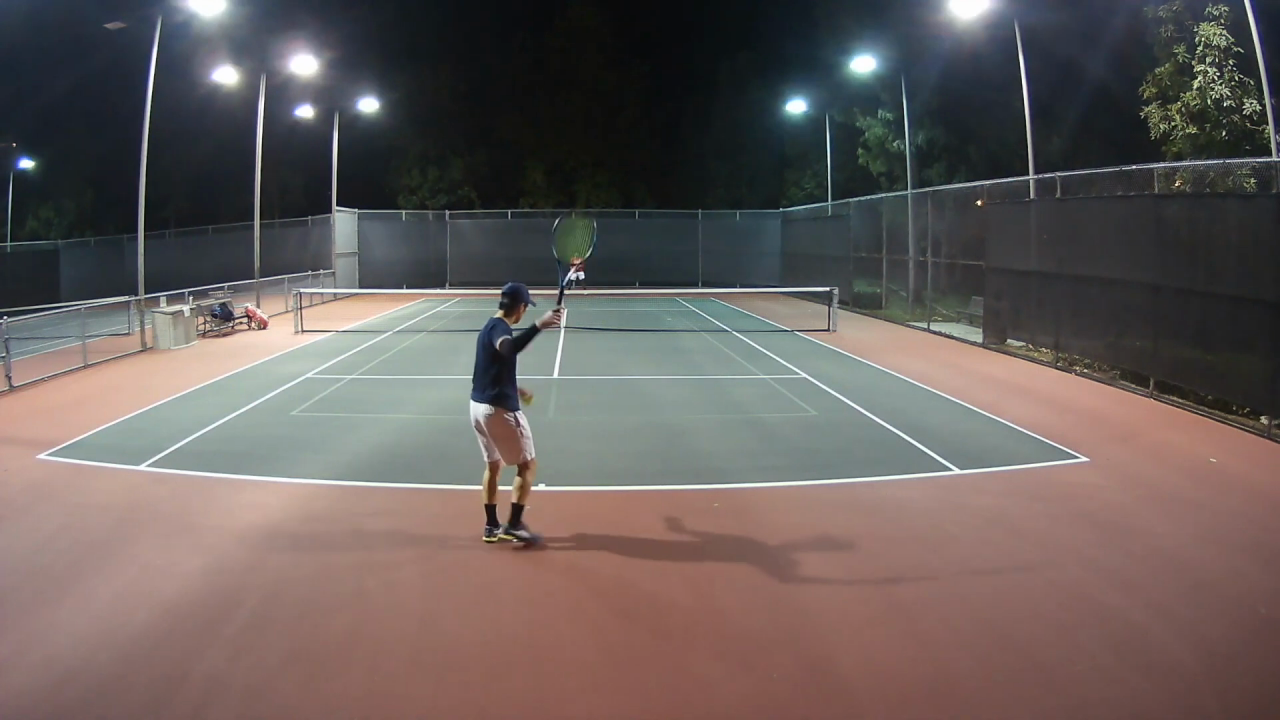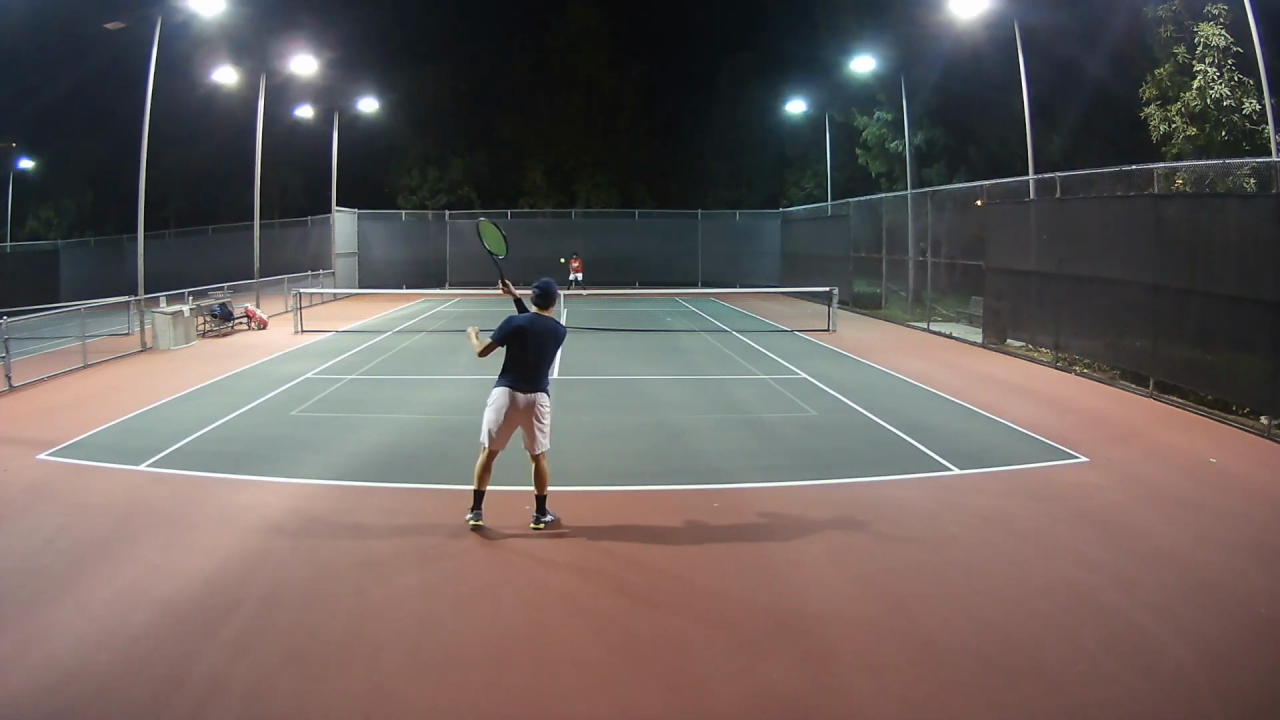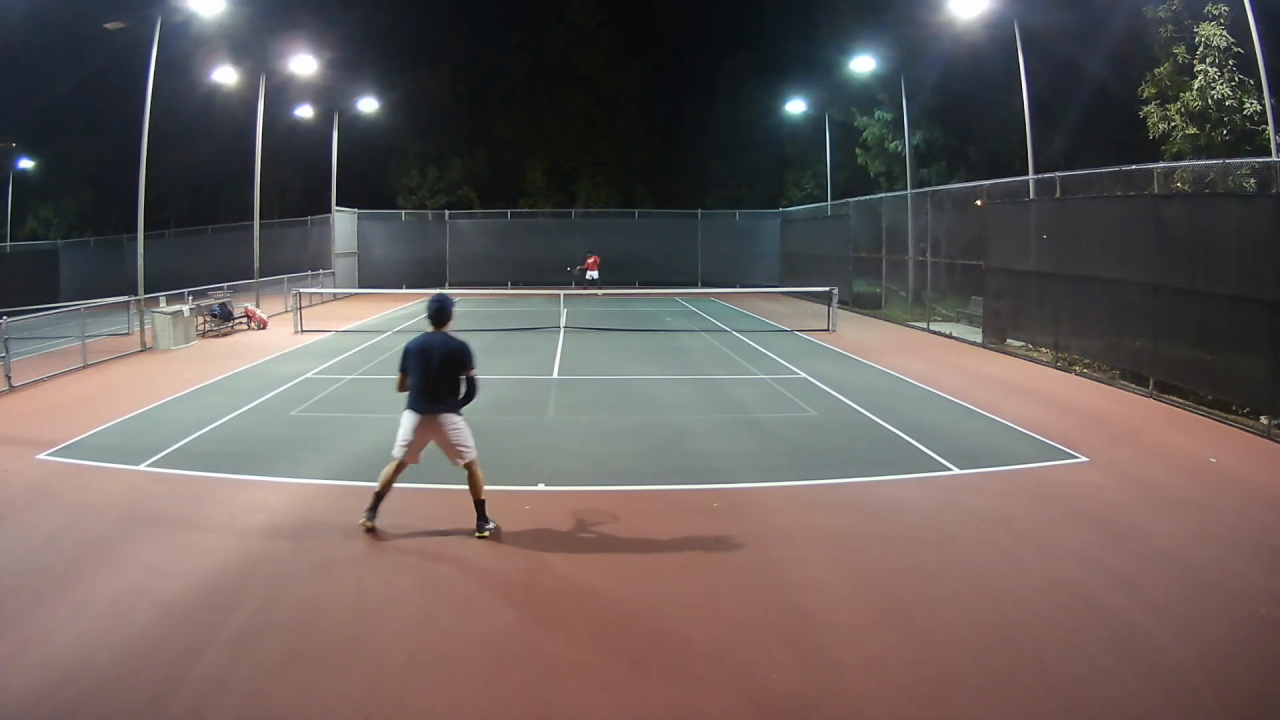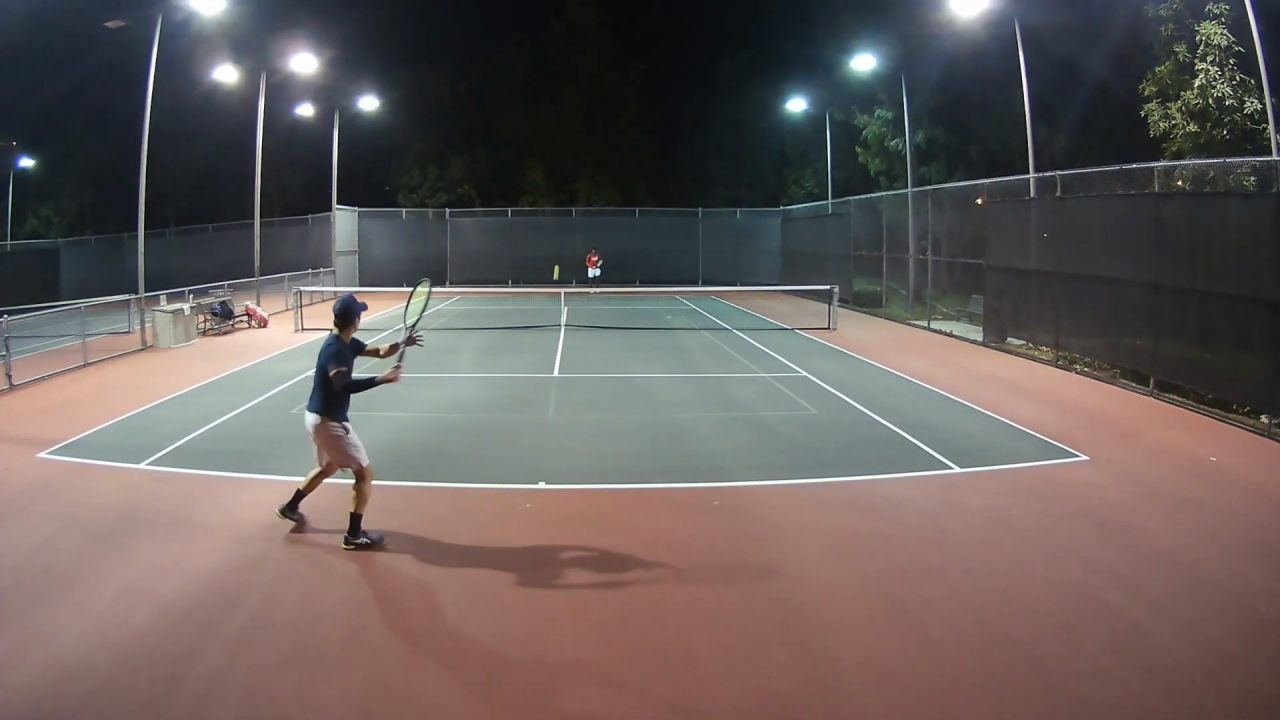
dt=1s
person 1, frame 1
left shoulder: (491, 328)
right shoulder: (498, 327)
right elbow: (509, 348)
left wrist: (514, 388)
right wrist: (539, 326)
left hip: (478, 406)
right hip: (500, 410)
left knee: (493, 466)
right knee: (527, 465)
left ankle: (492, 526)
right ankle: (514, 525)
person 1, frame 2
left shoulder: (514, 323)
right shoulder: (560, 331)
left elbow: (482, 352)
left wrist: (473, 335)
right wrist: (515, 297)
left hip: (506, 393)
right hip: (537, 398)
left knee: (488, 453)
right knee: (539, 457)
left ankle: (476, 511)
right ankle: (541, 514)
person 1, frame 3
left shoulder: (412, 346)
right shoulder: (459, 349)
left elbow: (401, 386)
right elbow: (472, 390)
right wrist: (458, 404)
left hip: (414, 416)
right hip: (446, 417)
left knee: (396, 465)
right knee: (472, 466)
left ankle: (370, 515)
right ankle: (482, 522)
person 1, frame 4
left shoulder: (347, 343)
right shoulder: (335, 348)
left elbow: (377, 351)
right elbow: (343, 384)
left wrist: (400, 344)
right wrist: (381, 379)
left hip: (319, 418)
right hip: (328, 421)
left knee: (328, 467)
right knee: (365, 473)
left ankle: (291, 507)
right ankle: (354, 535)
